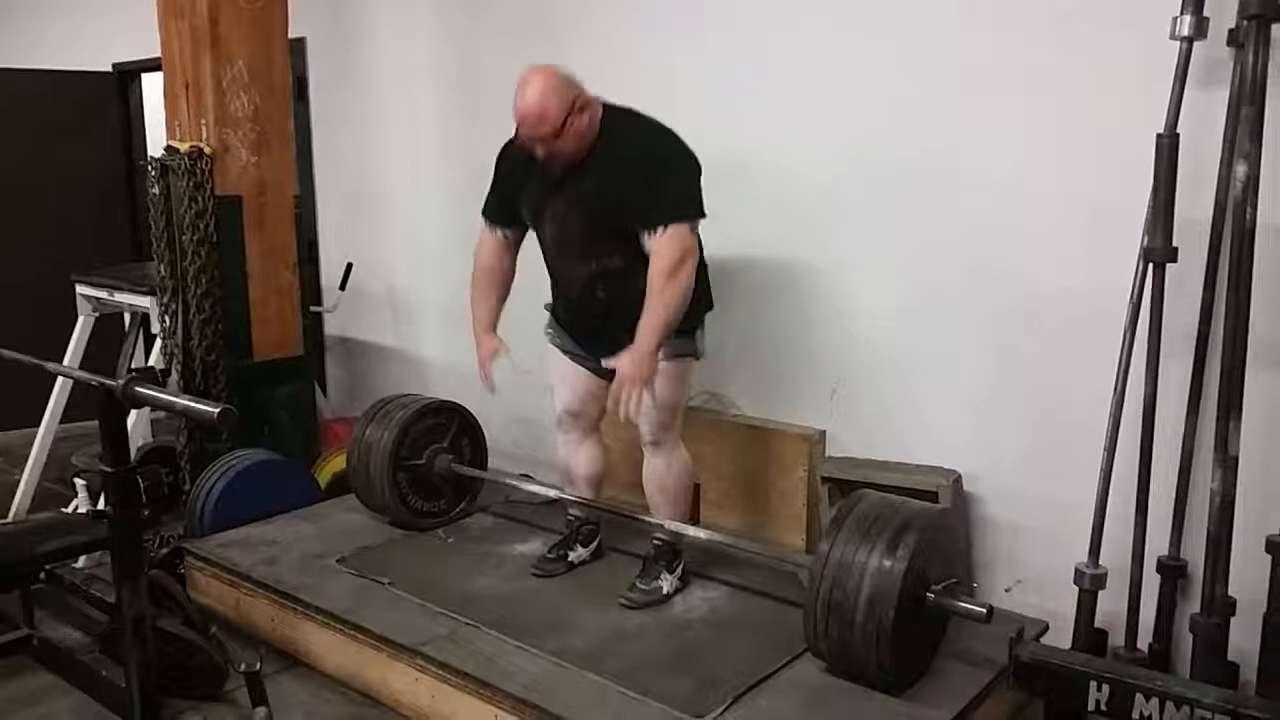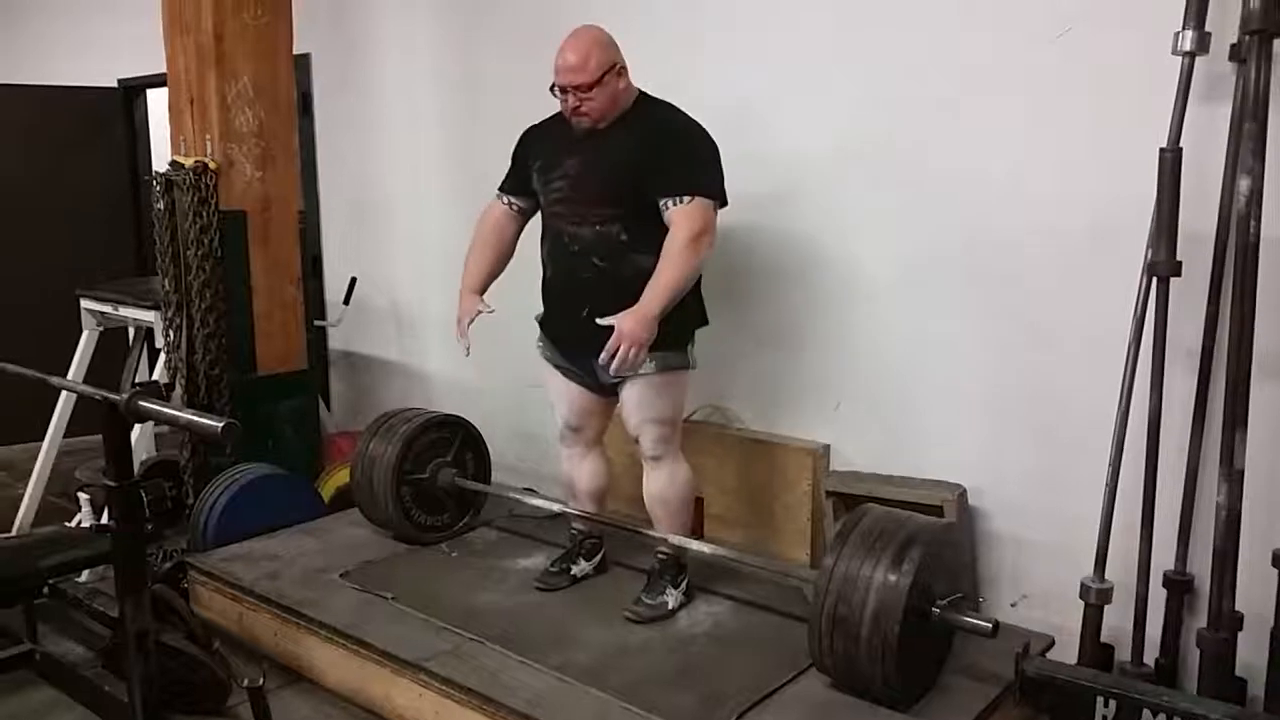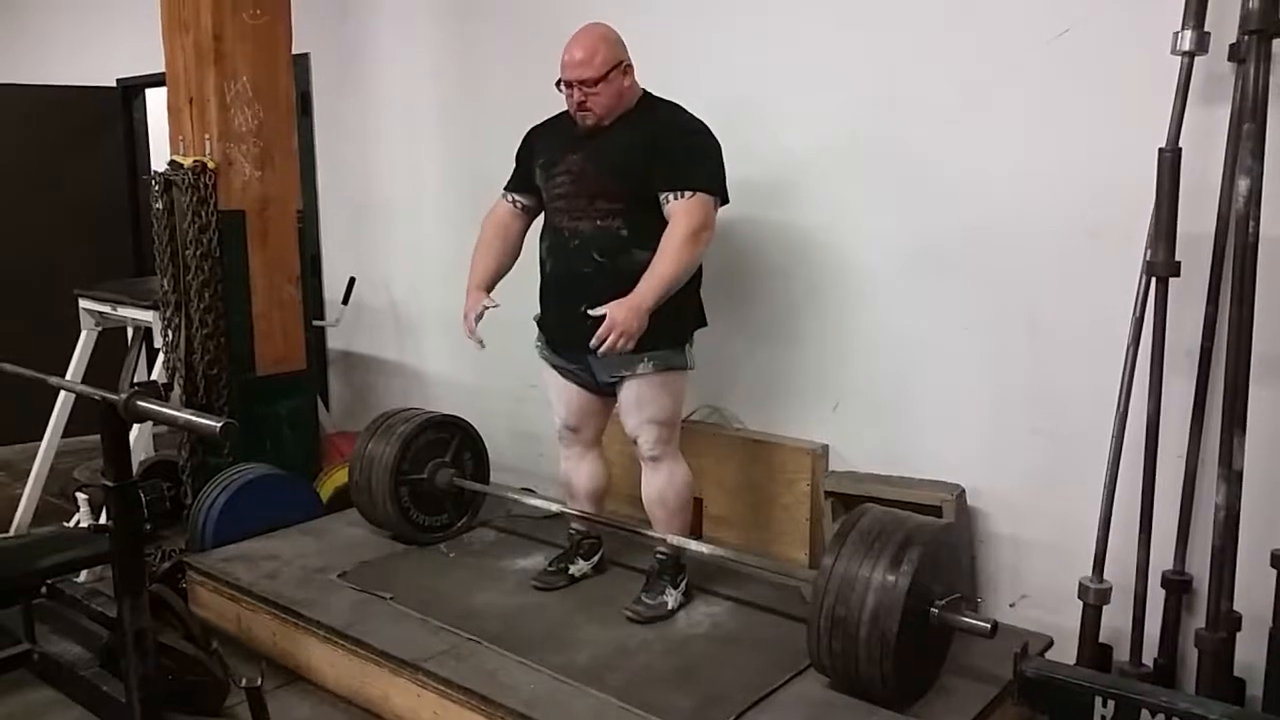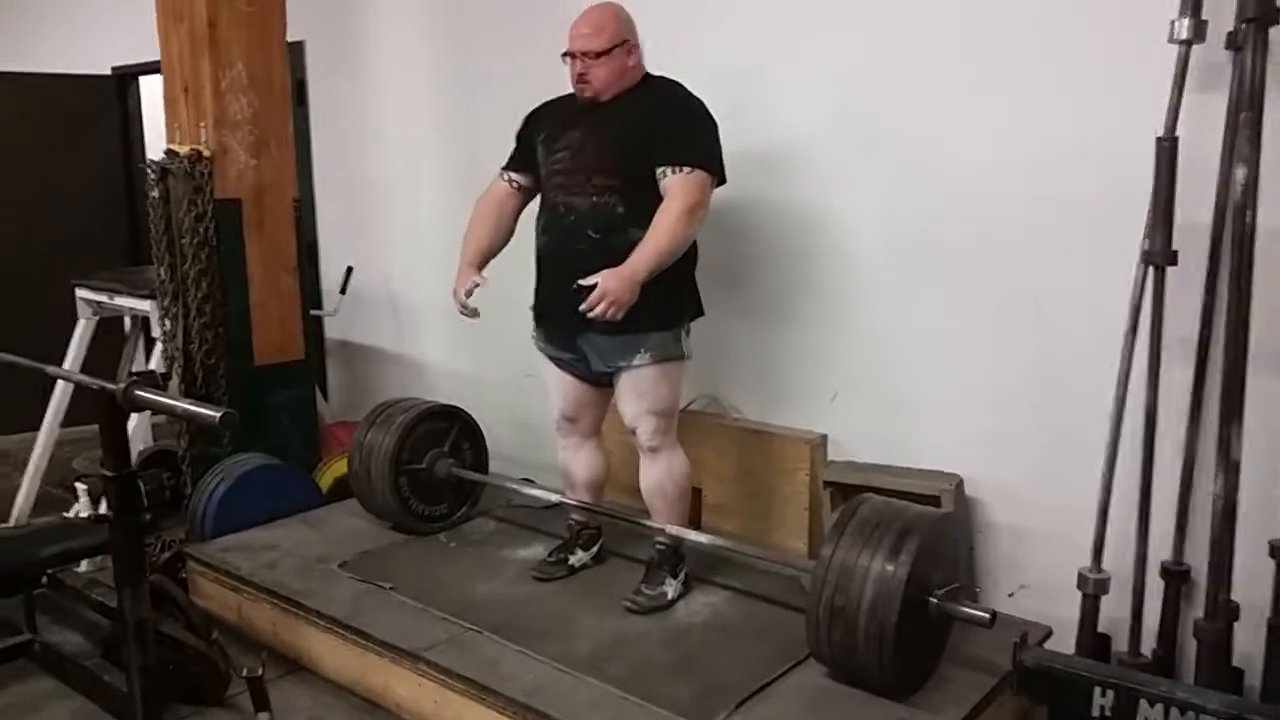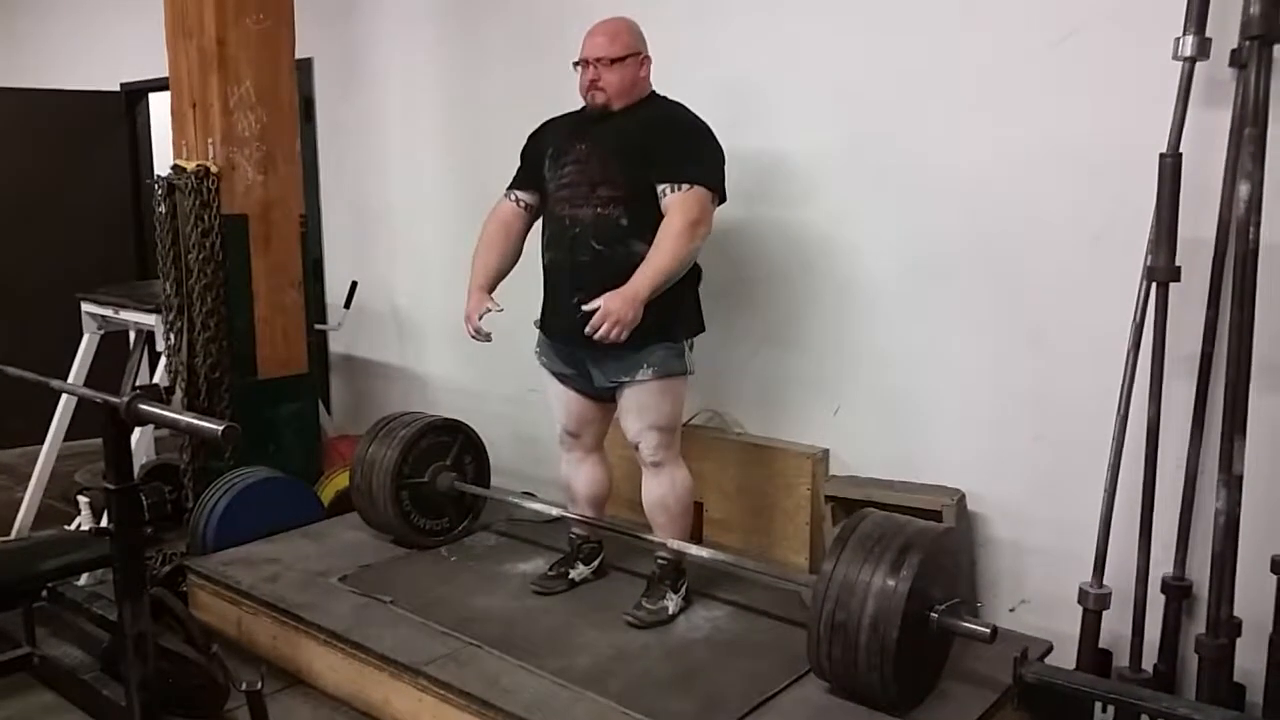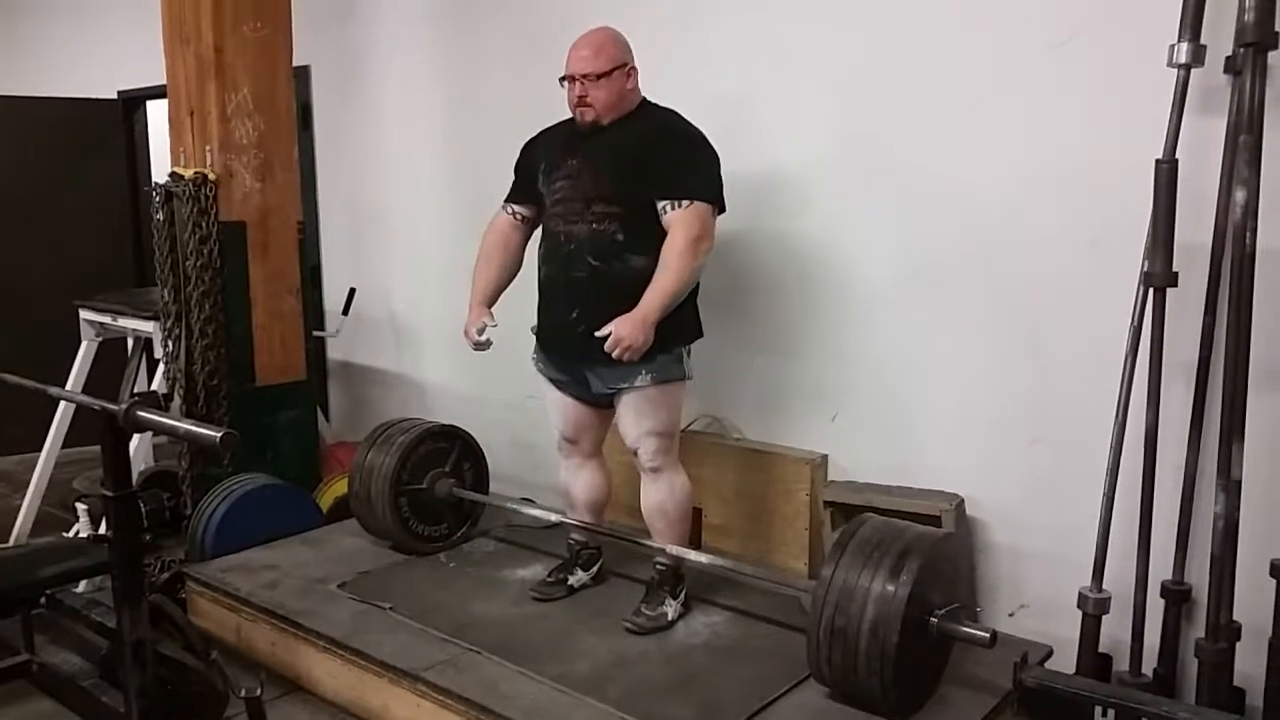
dt=0.4s
person 1, frame 1
left shoulder: (648, 152)
right shoulder: (517, 159)
left elbow: (675, 255)
right elbow: (496, 243)
left wrist: (643, 352)
right wrist: (484, 329)
left hip: (657, 322)
right hip: (576, 322)
left knee: (656, 433)
right knee: (571, 422)
left ankle: (667, 556)
right ankle: (582, 532)
person 1, frame 2
left shoulder: (671, 135)
right shoulder: (542, 139)
left elbow: (693, 230)
right elbow: (503, 214)
left wrist: (647, 314)
right wrist: (471, 289)
left hip: (645, 331)
right hip: (566, 329)
left knee: (657, 447)
right knee: (575, 438)
left ankle: (671, 568)
right ankle: (586, 545)
person 1, frame 3
left shoulder: (674, 133)
right shoulder: (546, 138)
left elbow: (692, 225)
right elbow: (509, 213)
left wrist: (639, 305)
right wrist: (478, 286)
left hip: (645, 332)
right hip: (564, 328)
left knee: (655, 447)
right knee: (574, 438)
left ankle: (670, 570)
right ankle: (584, 545)
person 1, frame 4
left shoulder: (671, 110)
right shoulder: (548, 119)
left elbow: (688, 201)
right elbow: (505, 192)
left wrist: (632, 275)
right wrist: (470, 263)
left hip: (642, 316)
right hip: (561, 312)
left knee: (654, 436)
right knee: (573, 427)
left ankle: (670, 561)
right ankle: (583, 537)
person 1, frame 5
left shoulder: (674, 129)
right shoulder: (553, 136)
left elbow: (689, 219)
right elbow: (512, 213)
left wrist: (634, 295)
right wrist: (480, 287)
left hip: (645, 332)
right hip: (565, 329)
left knee: (656, 451)
right knee: (576, 442)
left ankle: (670, 576)
right ankle: (584, 550)
person 1, frame 6
left shoulder: (669, 140)
right shoulder: (546, 147)
left elbow: (691, 235)
right elbow: (509, 226)
left wrist: (645, 317)
right wrist: (480, 302)
left hip: (638, 340)
right hip: (562, 338)
left knee: (654, 457)
right knee: (574, 449)
left ankle: (669, 581)
right ankle: (583, 555)
